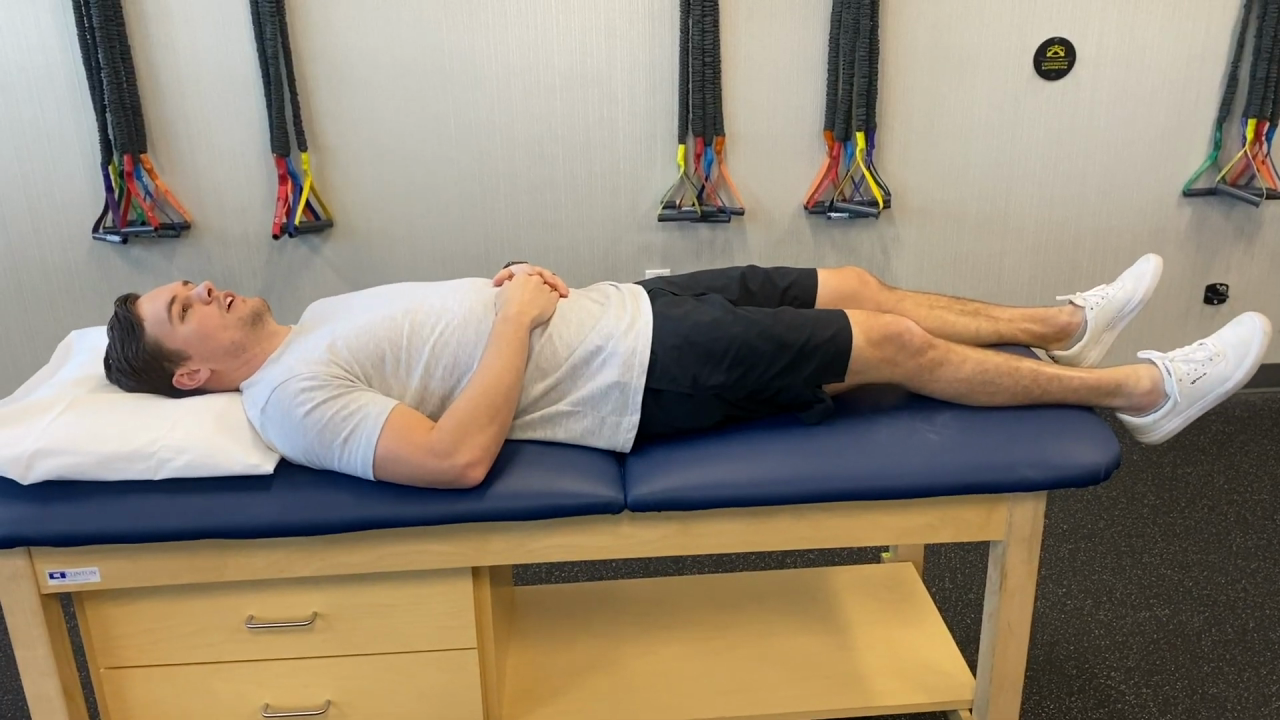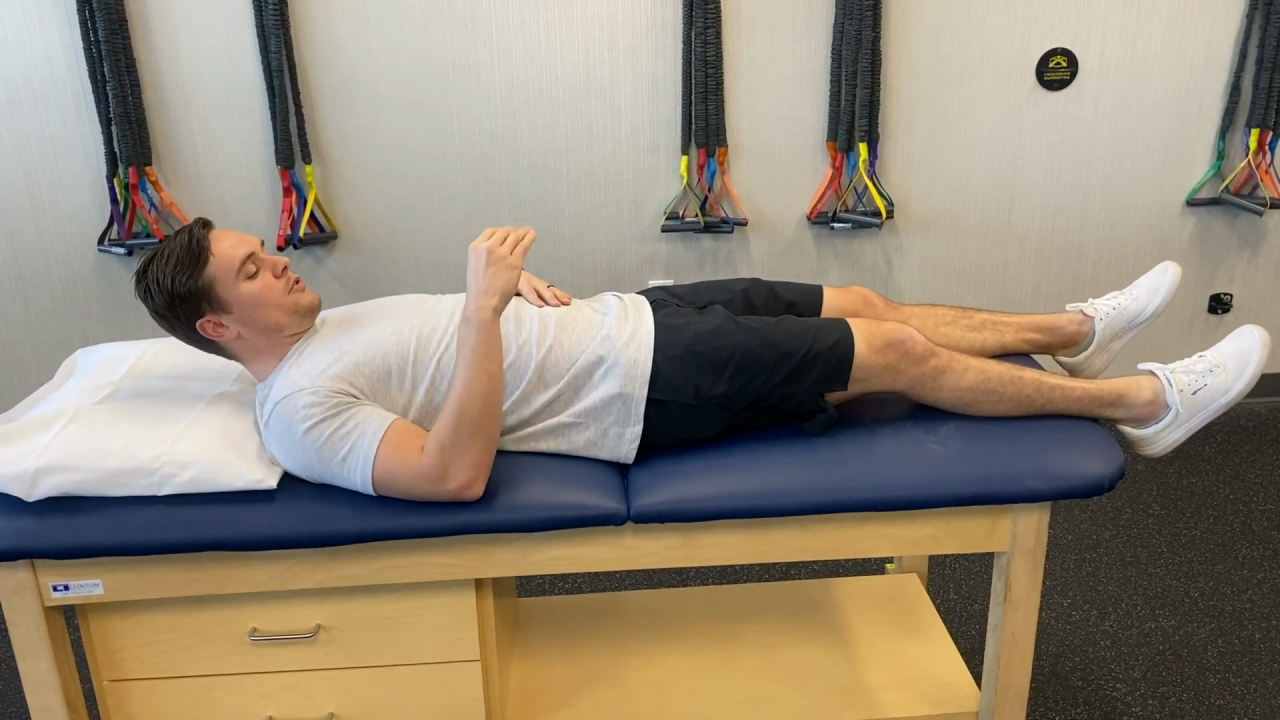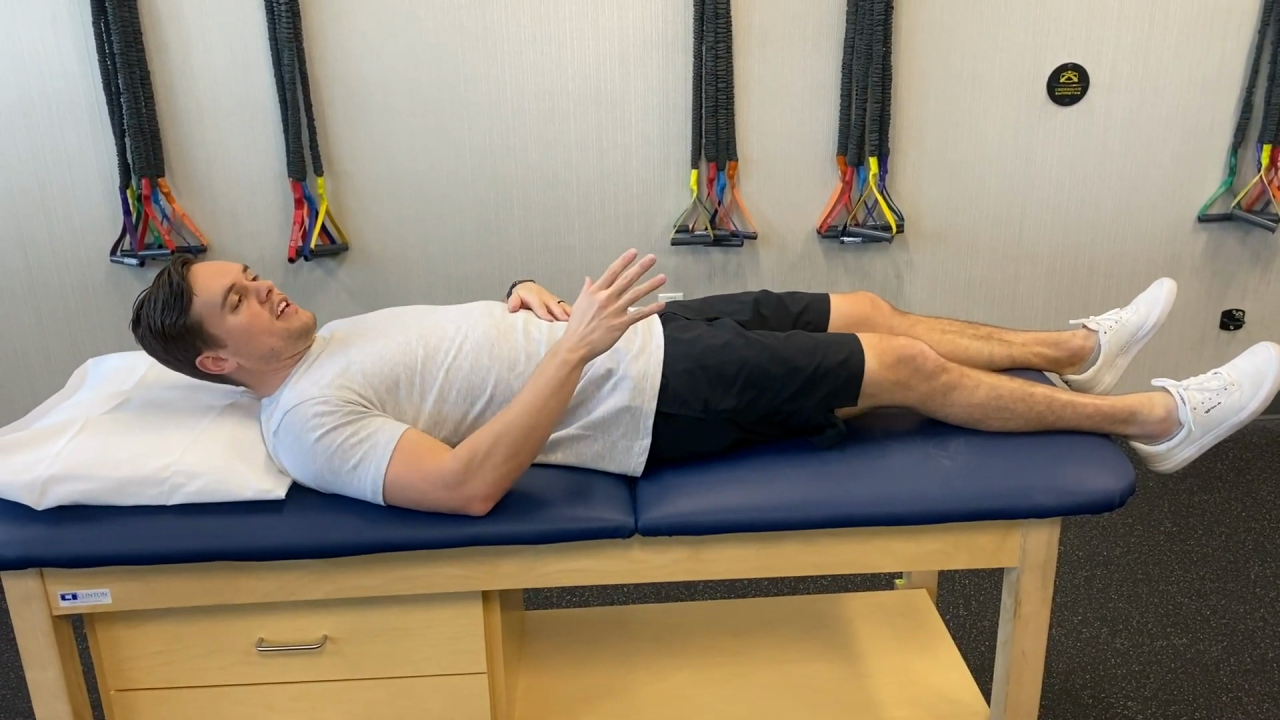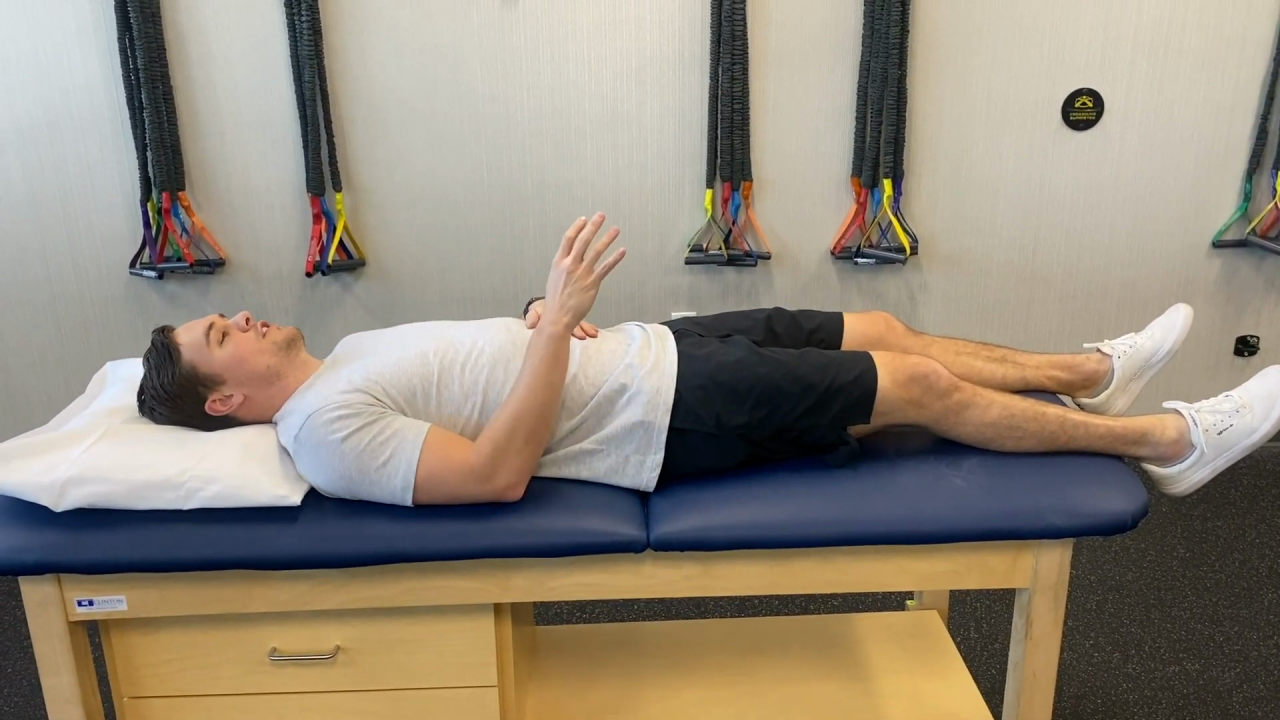
dt=1s
person 1, frame 1
left shoulder: (321, 323)
right shoulder: (293, 399)
right elbow: (456, 457)
left wrist: (519, 279)
right wrist: (520, 318)
left hip: (621, 307)
right hip: (639, 376)
left knee: (854, 285)
right knee: (893, 340)
left ankle: (1065, 325)
right ankle: (1139, 389)
person 1, frame 2
left shoulder: (323, 328)
right shoulder: (300, 409)
right elbow: (456, 473)
left wrist: (509, 285)
right wrist: (486, 302)
left hip: (621, 319)
right hip: (638, 390)
left knee: (861, 302)
right knee: (895, 353)
left ankle: (1074, 333)
right ankle: (1142, 404)
person 1, frame 3
left shoulder: (335, 340)
right shoulder: (307, 423)
right elbow: (468, 485)
left wrist: (525, 294)
right wrist: (574, 348)
left hip: (631, 339)
right hip: (646, 403)
left knee: (866, 312)
right knee: (905, 367)
left ankle: (1077, 349)
right ankle: (1154, 418)
person 1, frame 4
left shoulder: (351, 357)
right shoulder: (325, 430)
right elbow: (497, 472)
left wrist: (541, 313)
right wrist: (559, 317)
left hip: (650, 352)
right hip: (661, 418)
left knee: (882, 332)
right knee: (918, 388)
left ankle: (1090, 373)
right ankle: (1164, 441)
